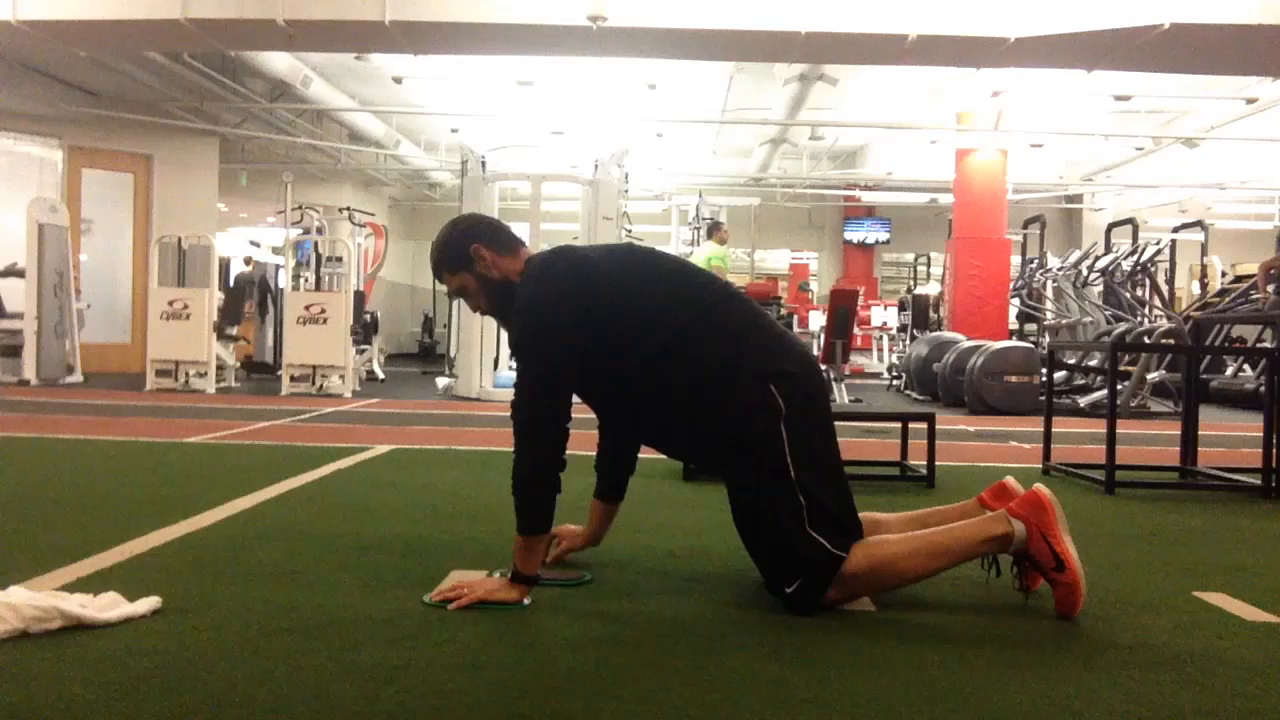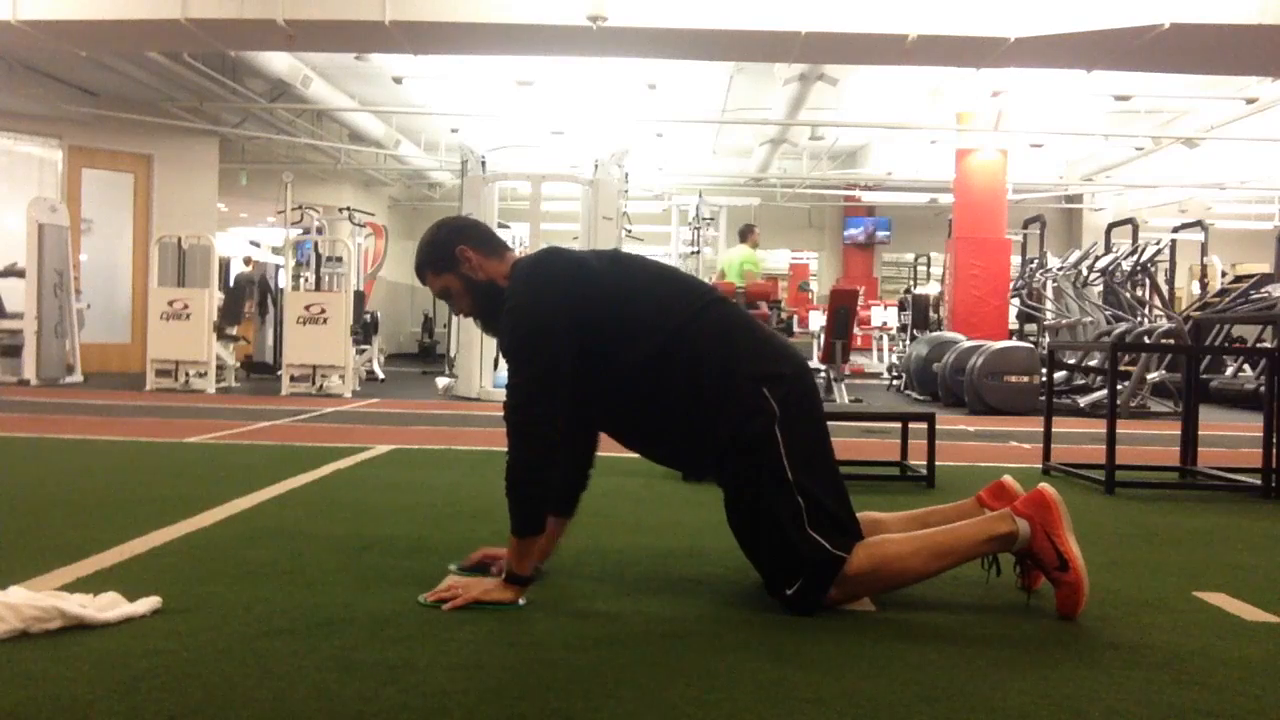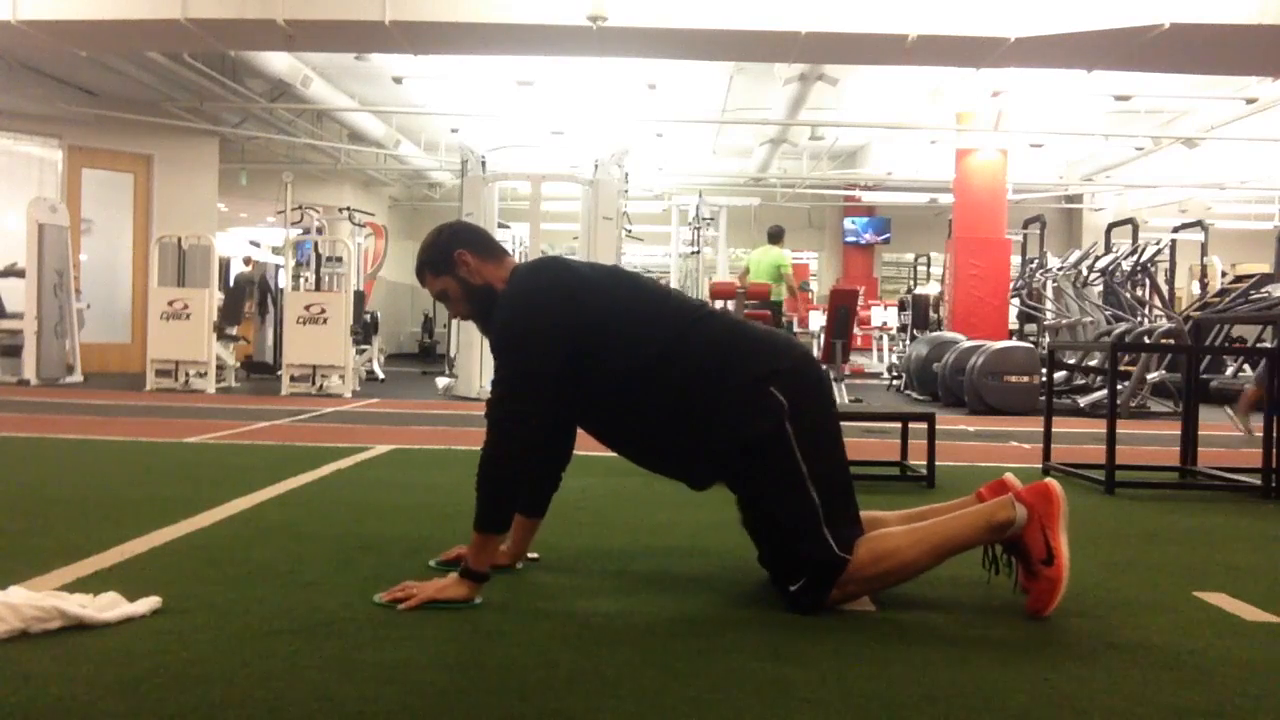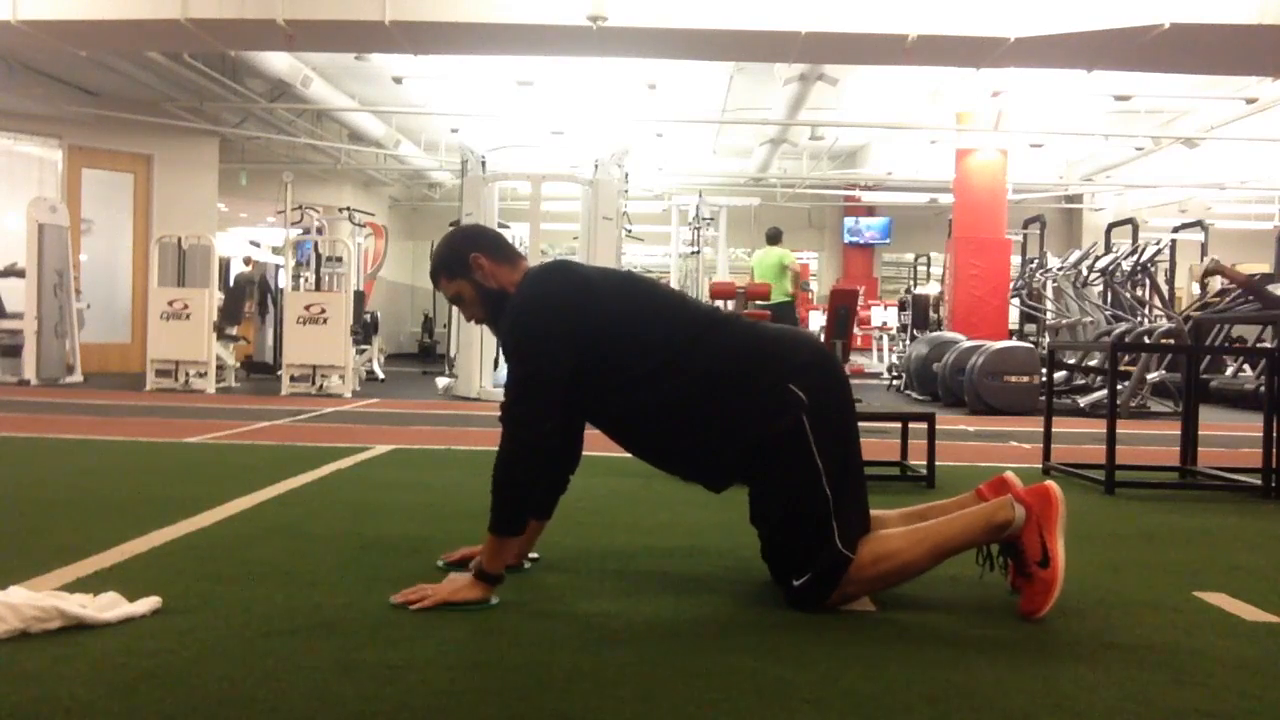
dt=0.7s
person 1, frame 1
left shoulder: (544, 294)
right shoulder: (577, 283)
left elbow: (539, 433)
right elbow: (622, 416)
left wrist: (520, 575)
right wrist: (594, 527)
left hip: (763, 398)
right hip: (761, 396)
left knee: (815, 579)
right knee: (830, 541)
left ankle: (1013, 527)
right ankle: (993, 509)
person 1, frame 2
left shoulder: (534, 295)
right shoulder: (560, 290)
left elbow: (533, 438)
right elbow: (572, 432)
left wrist: (516, 576)
right wrist: (536, 545)
left hip: (754, 401)
right hip: (751, 401)
left knee: (817, 580)
right knee: (829, 543)
left ankle: (1015, 526)
right ankle: (990, 508)
person 1, frame 3
left shoulder: (528, 303)
right shoulder: (551, 298)
left elbow: (512, 439)
right elbow: (546, 439)
left wrist: (470, 572)
right wrist: (509, 547)
left hip: (768, 401)
right hip: (763, 400)
left knee: (821, 579)
right knee: (827, 542)
left ankle: (1014, 515)
right ankle: (990, 504)
person 1, frame 4
left shoulder: (537, 306)
right shoulder: (564, 303)
left elbow: (526, 442)
right elbow: (556, 446)
left wrist: (487, 574)
right wrist: (512, 546)
left hip: (787, 399)
right hip: (780, 399)
left knee: (820, 581)
right knee: (821, 549)
left ankle: (1011, 517)
right ankle: (988, 504)
